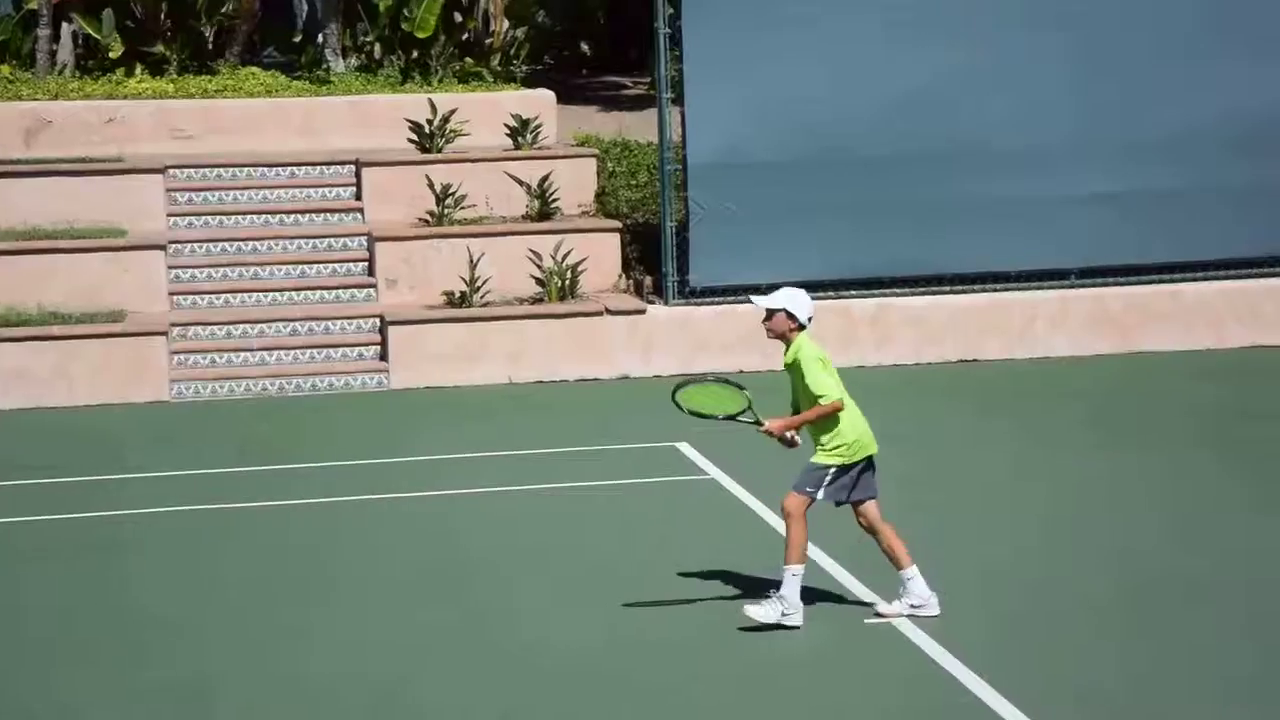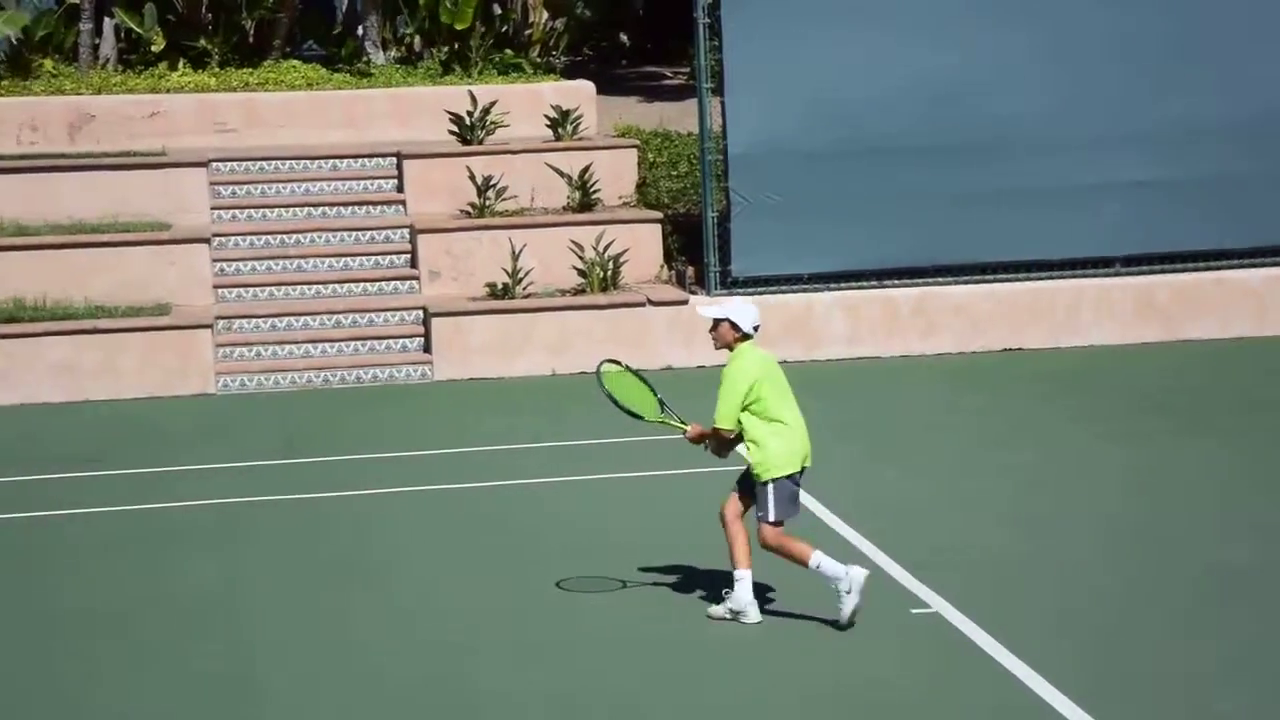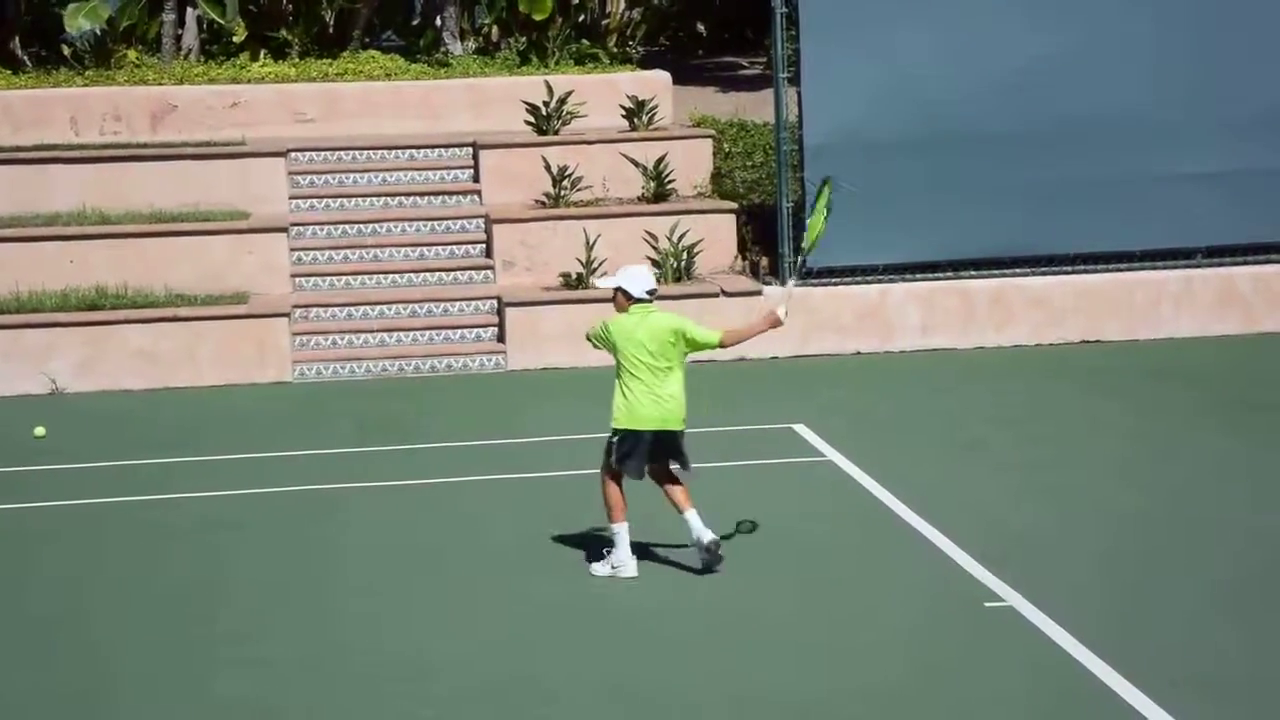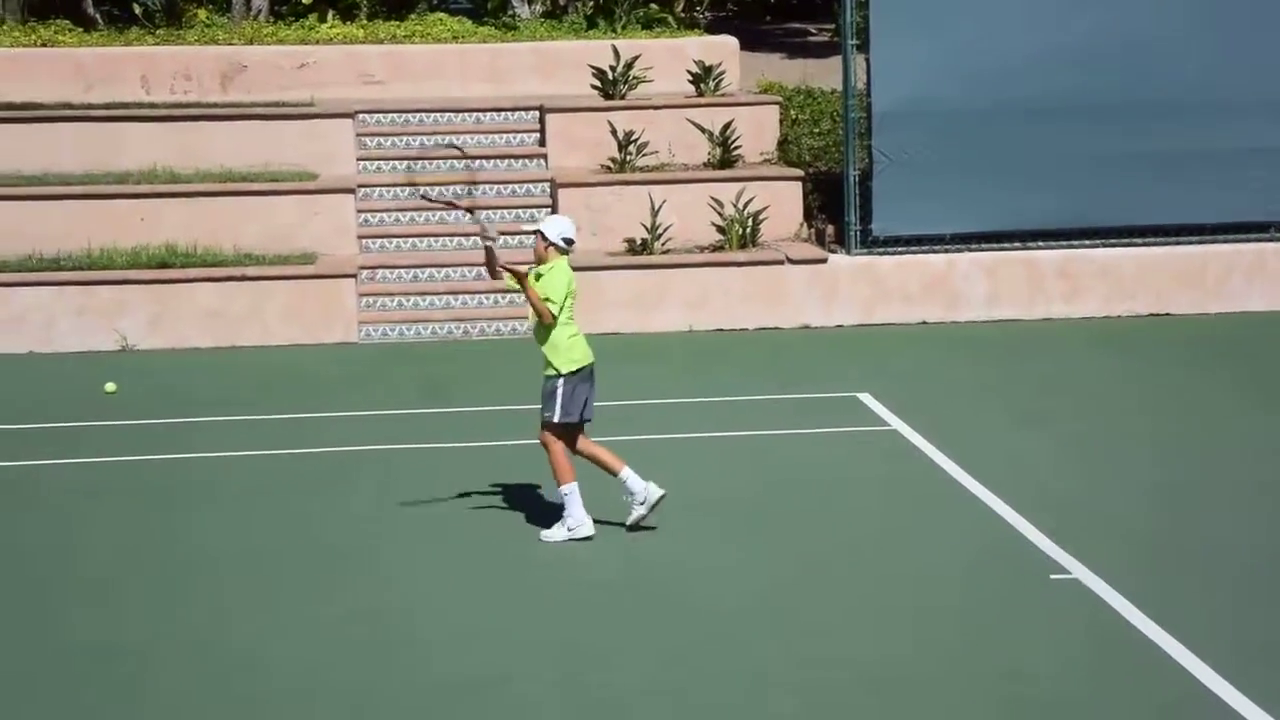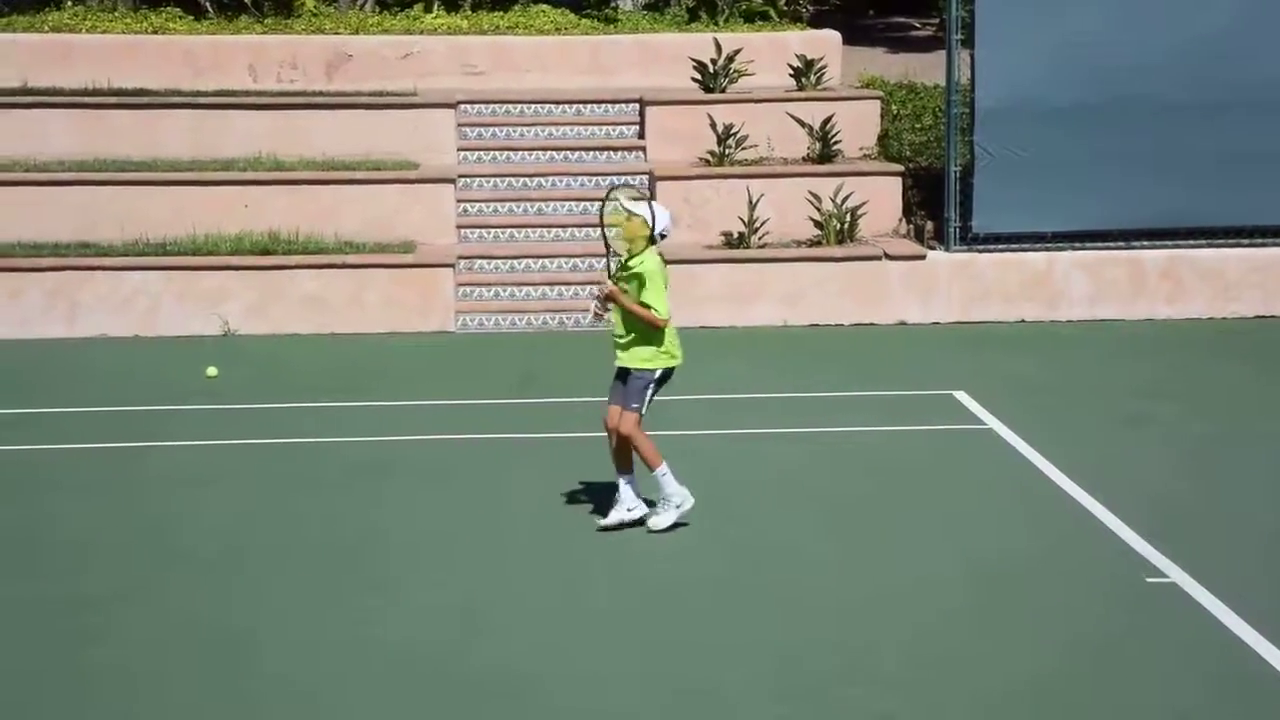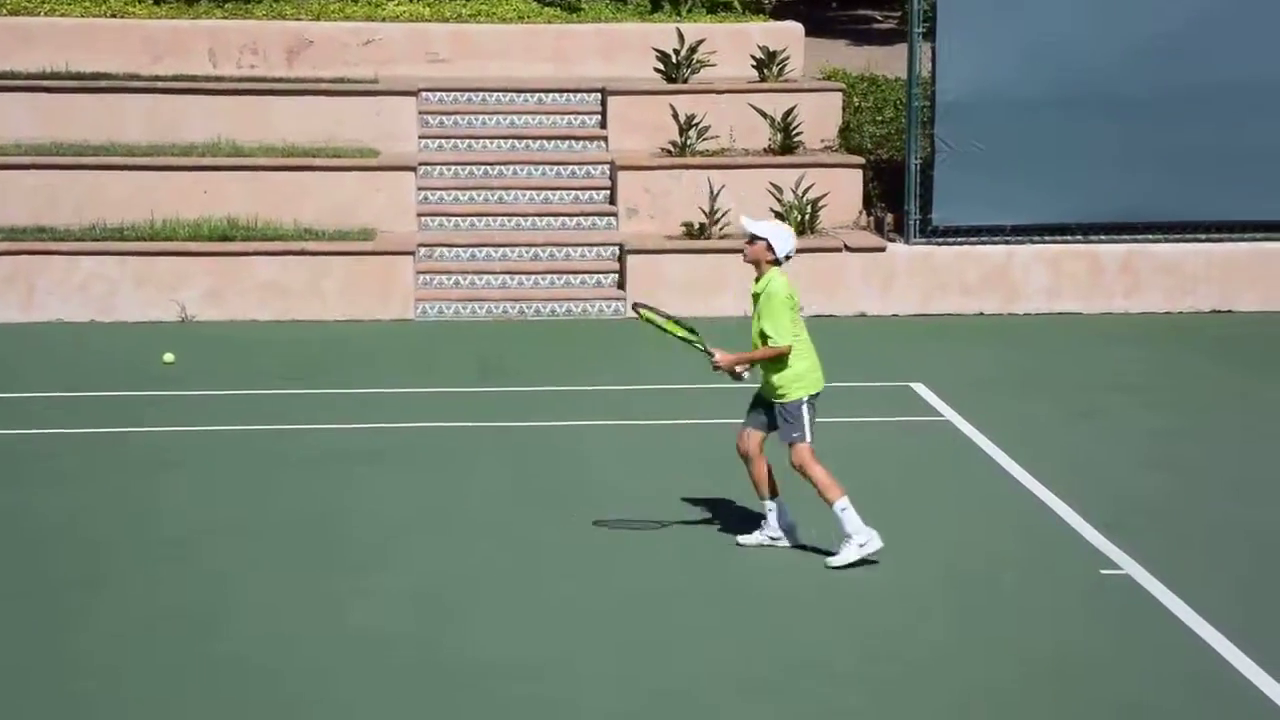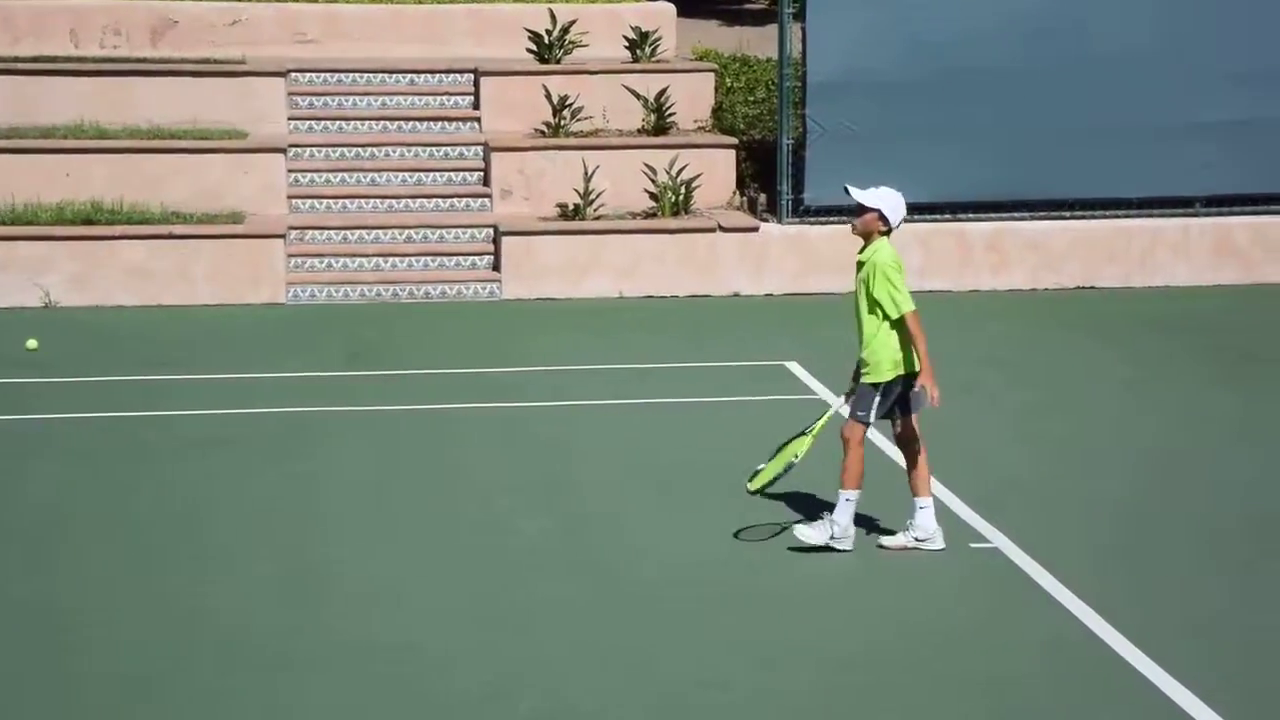
dt=0.7s
person 1, frame 1
left shoulder: (807, 355)
right shoulder: (794, 355)
left elbow: (835, 402)
right elbow: (803, 407)
left wrist: (788, 424)
right wrist: (786, 428)
left hip: (841, 446)
right hip: (855, 444)
left knee: (793, 507)
right knee: (871, 519)
left ankle: (788, 602)
right ankle: (918, 595)
person 1, frame 2
left shoulder: (738, 369)
right shoulder: (762, 358)
left elbow: (723, 429)
left wrist: (699, 434)
right wrist: (726, 443)
left hip: (777, 457)
right hip: (783, 452)
left knee: (771, 537)
right knee: (732, 511)
left ankle: (842, 576)
right ankle: (743, 599)
person 1, frame 3
left shoulder: (616, 326)
right shoulder: (674, 323)
left elbow: (591, 336)
right elbow: (723, 340)
right wrist: (768, 323)
left hip: (633, 418)
right hip: (671, 417)
left knee: (611, 477)
right knee: (662, 473)
left ankle: (622, 558)
right ankle: (701, 534)
person 1, frame 4
left shoulder: (558, 274)
right shoulder: (544, 271)
left elbow: (545, 316)
right elbow: (497, 275)
left wrist: (524, 283)
right wrist: (491, 254)
left hip: (567, 365)
right hip: (569, 365)
left knee: (550, 437)
right knee: (574, 440)
left ankle: (576, 520)
right ankle: (640, 489)
person 1, frame 5
left shoulder: (650, 268)
right shoulder: (628, 262)
left elbow: (660, 320)
right elbow: (614, 298)
left wrist: (620, 299)
right wrist: (604, 302)
left hip: (652, 357)
right hip: (630, 355)
left knee: (628, 427)
right knee: (612, 424)
left ankle: (674, 495)
right ankle: (630, 502)
person 1, frame 6
left shoulder: (776, 290)
right shoulder: (763, 286)
left elbow: (782, 348)
left wrist: (736, 359)
right wrist: (743, 360)
left hip: (796, 383)
right hip: (775, 384)
left knee: (803, 459)
right knee: (747, 445)
left ankle: (859, 535)
right ankle: (776, 526)
person 1, frame 7
left shoulder: (882, 261)
right shoulder: (870, 256)
left elbow: (910, 316)
left wrist: (927, 372)
right wrist: (860, 370)
left hip: (891, 367)
right hip: (889, 365)
left knee: (853, 435)
right knee: (909, 439)
left ankle: (839, 526)
right ankle: (925, 528)
